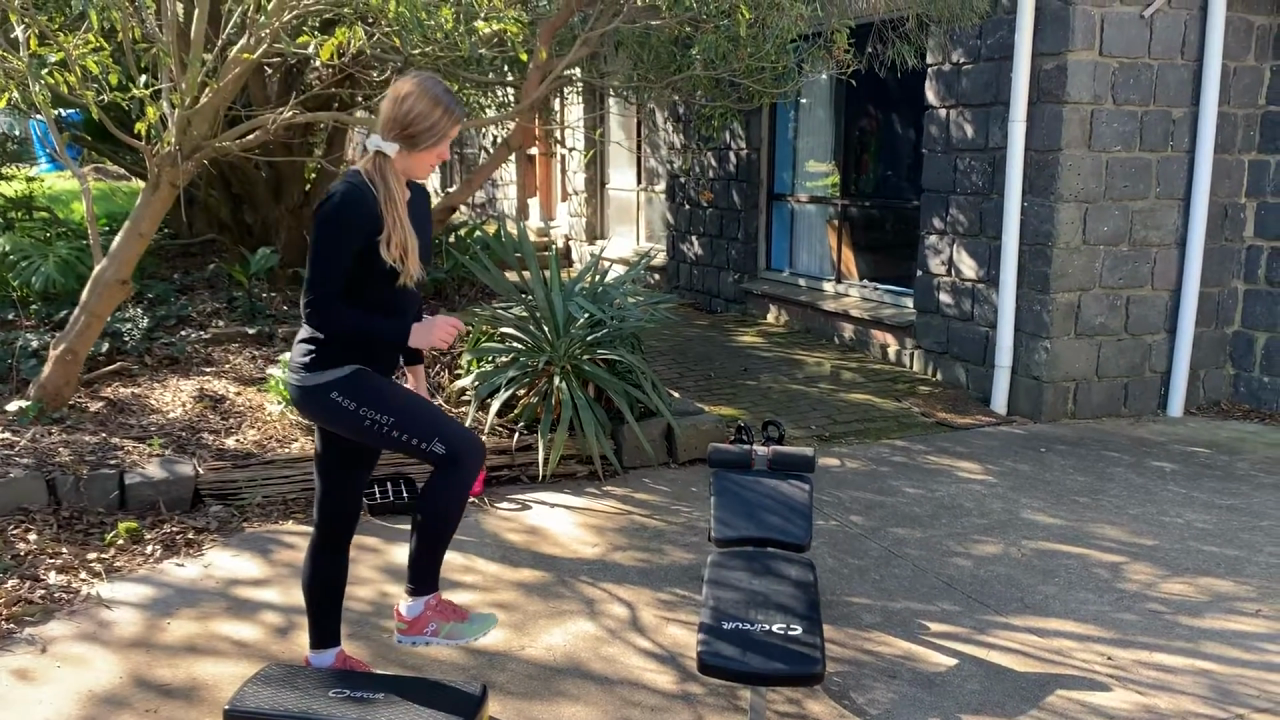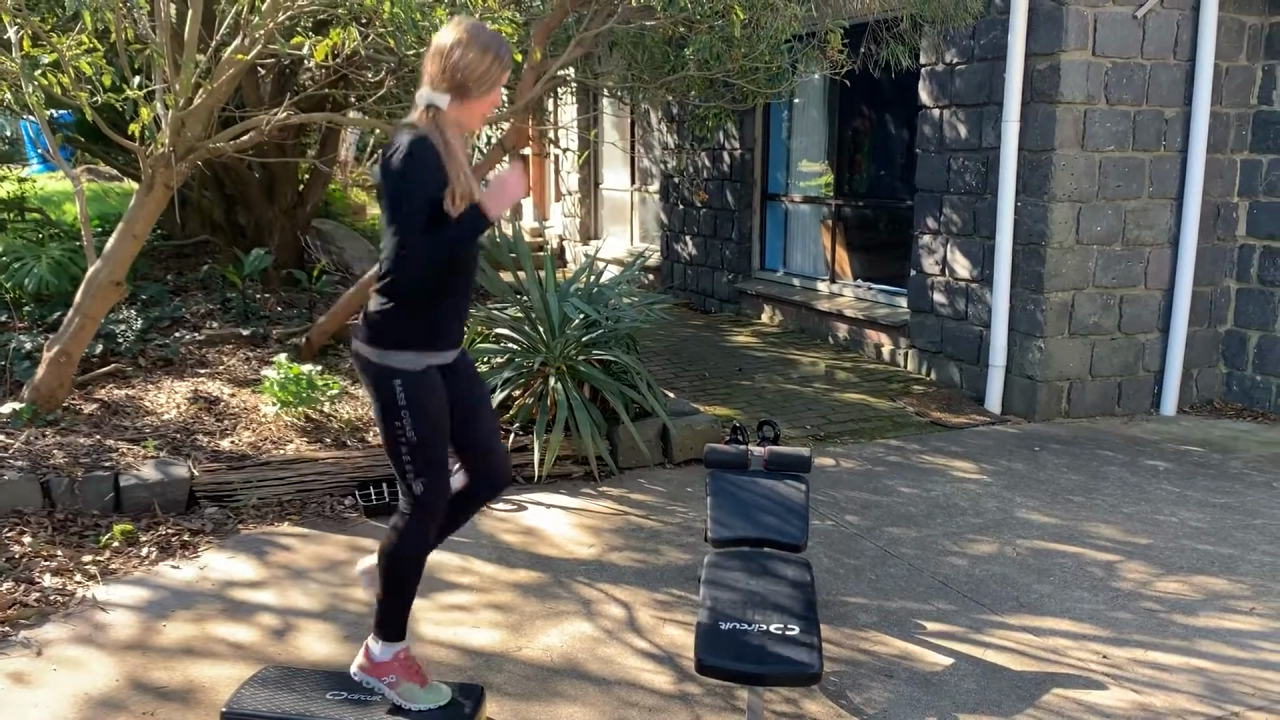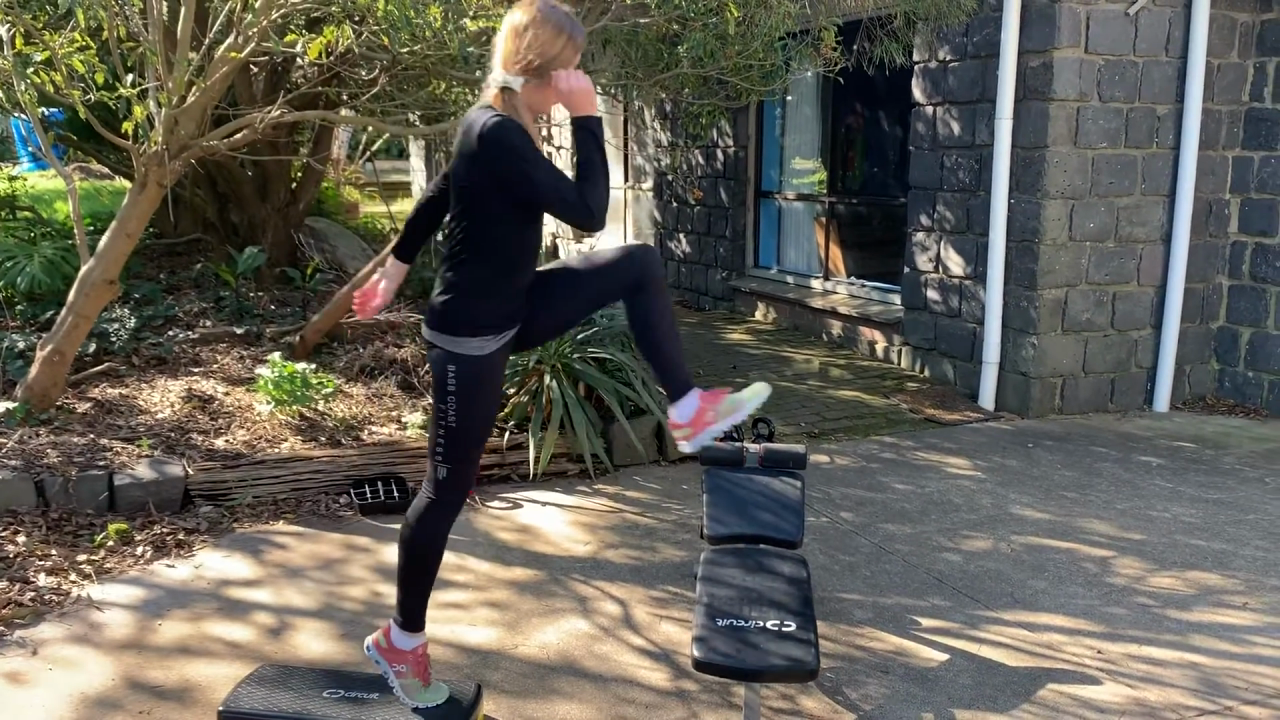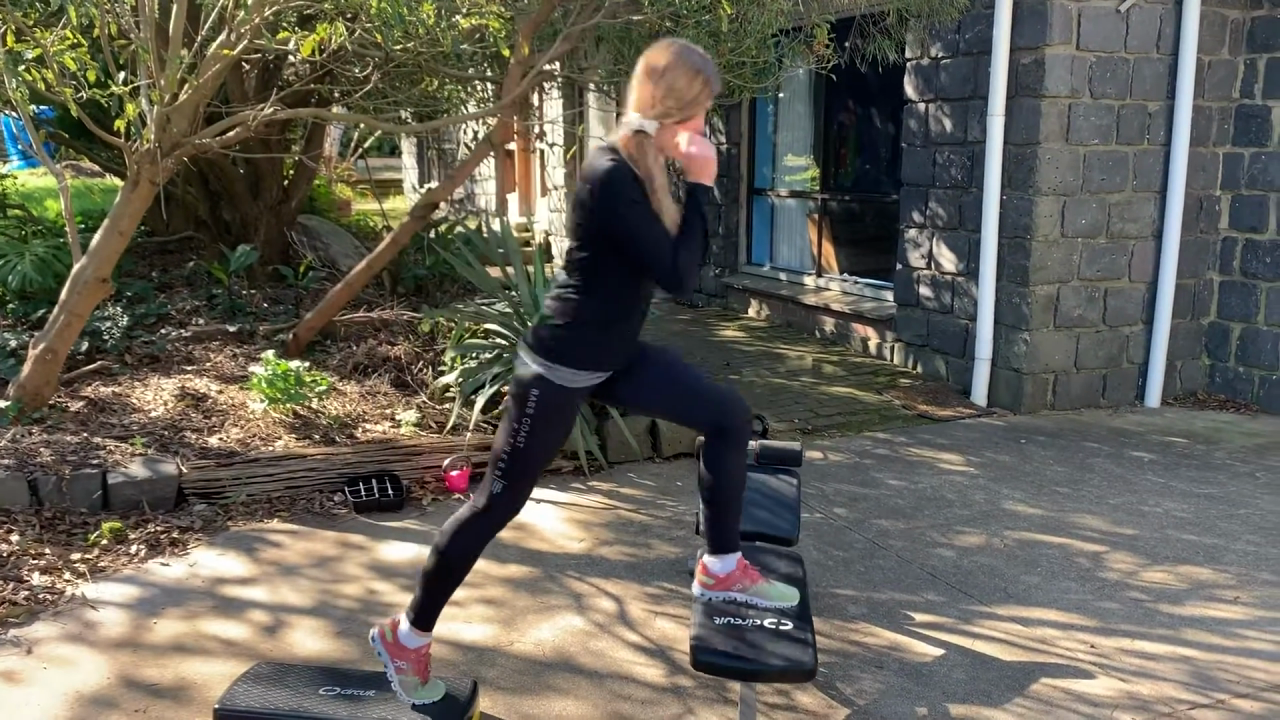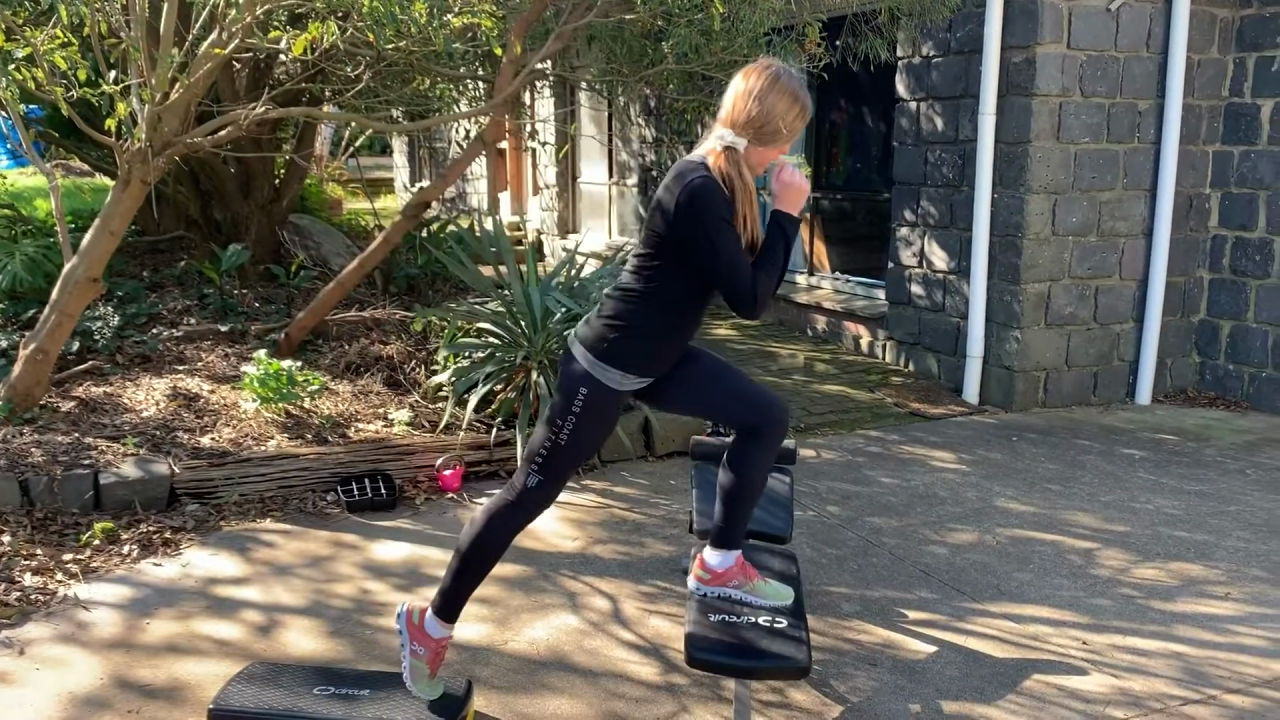
dt=0.3s
person 1, frame 1
left shoulder: (413, 199)
right shoulder: (349, 201)
right elbow: (319, 311)
left wrist: (415, 371)
right wrist: (412, 334)
left hip: (362, 377)
right hip: (328, 379)
left knee: (338, 516)
right knee: (462, 451)
left ankle: (325, 654)
right ankle: (419, 606)
person 1, frame 2
left shoulder: (443, 145)
right shoulder: (412, 154)
right elbow: (408, 264)
right wrist: (486, 208)
left hip: (441, 347)
right hip: (402, 356)
left knee: (486, 477)
right knee: (425, 500)
right ankle: (383, 654)
person 1, frame 3
left shoulder: (495, 123)
right shoulder: (496, 137)
left elbow: (442, 193)
right elbow: (586, 211)
left wrist: (395, 263)
right wrist: (586, 118)
left hip: (515, 307)
right hip: (467, 335)
left knee: (641, 268)
right knee: (450, 486)
left ankle: (686, 411)
right ankle: (400, 641)
person 1, frame 4
left shoulder: (639, 162)
right shoulder: (611, 177)
right elbow: (679, 276)
right wrist: (700, 186)
left hip: (616, 357)
right hip: (561, 368)
left knee: (729, 418)
right knee: (499, 500)
left ankle: (720, 569)
right ankle: (407, 636)
person 1, frame 5
left shoulder: (723, 176)
right shoulder: (700, 191)
left elbow: (739, 275)
right elbow: (751, 299)
right wrist: (787, 213)
left hip: (660, 356)
right hip: (608, 365)
left knee: (766, 417)
right knee: (530, 491)
left ankle: (720, 563)
right ankle: (431, 624)
